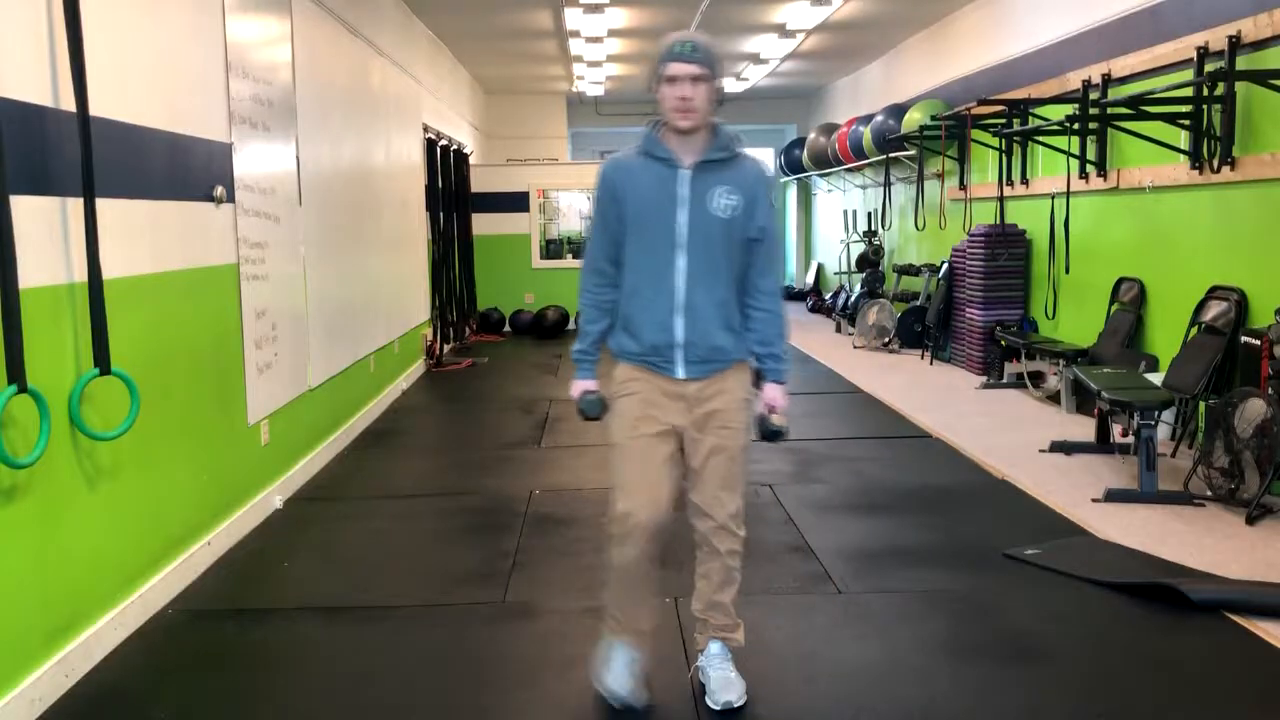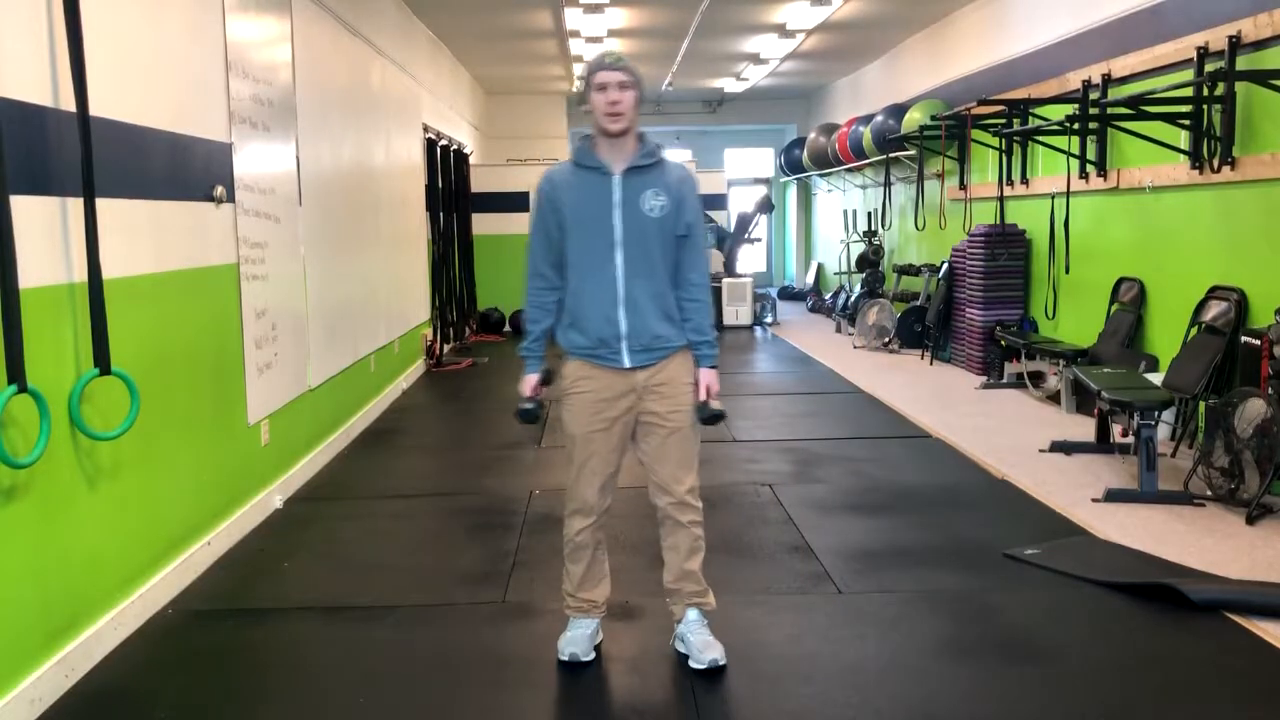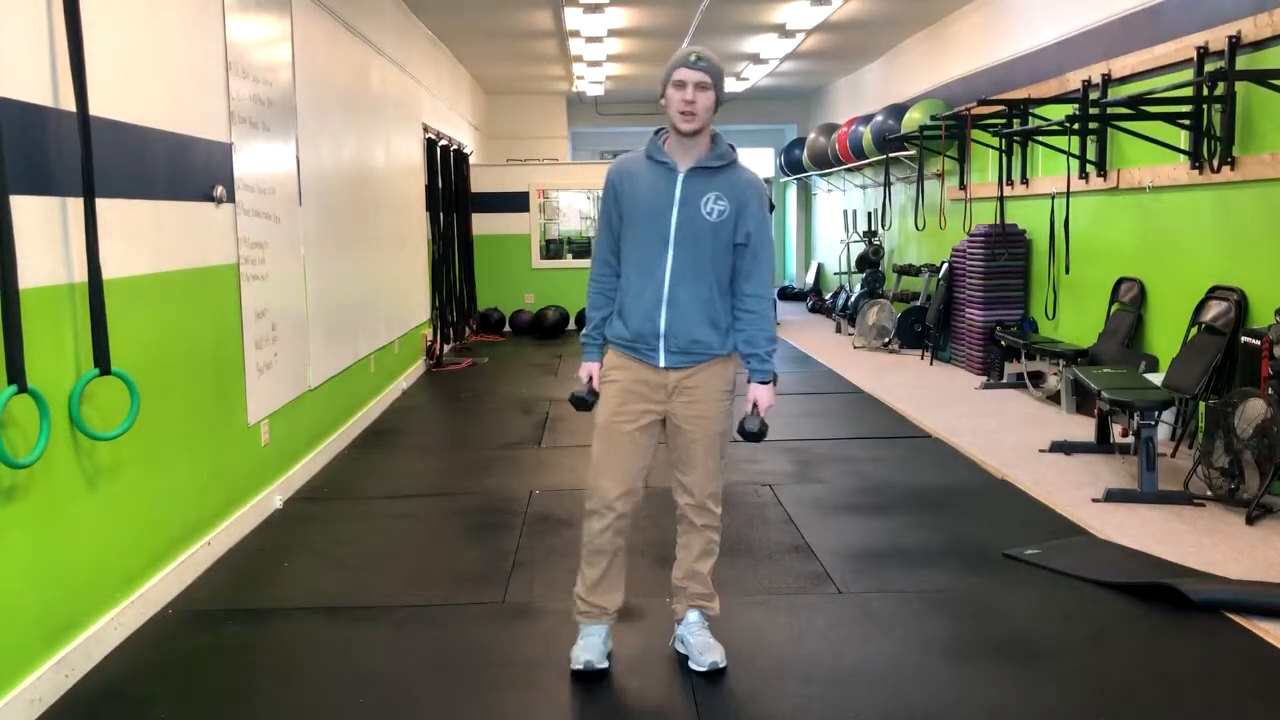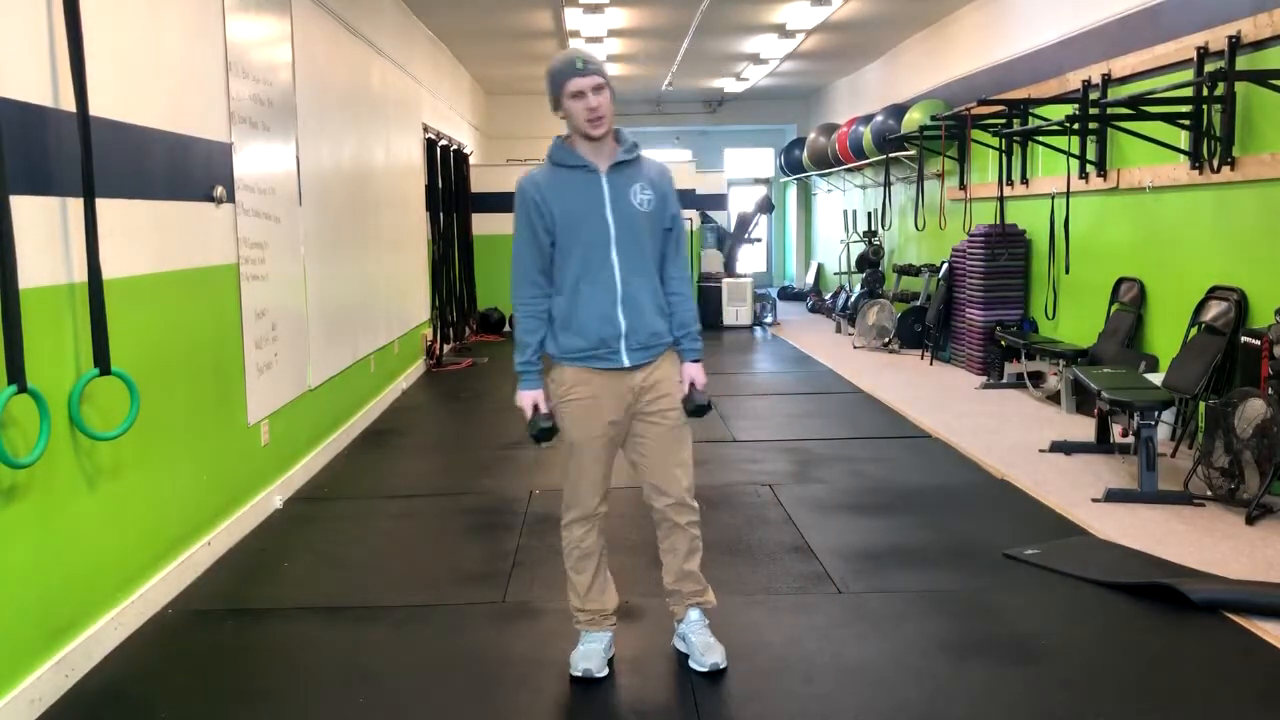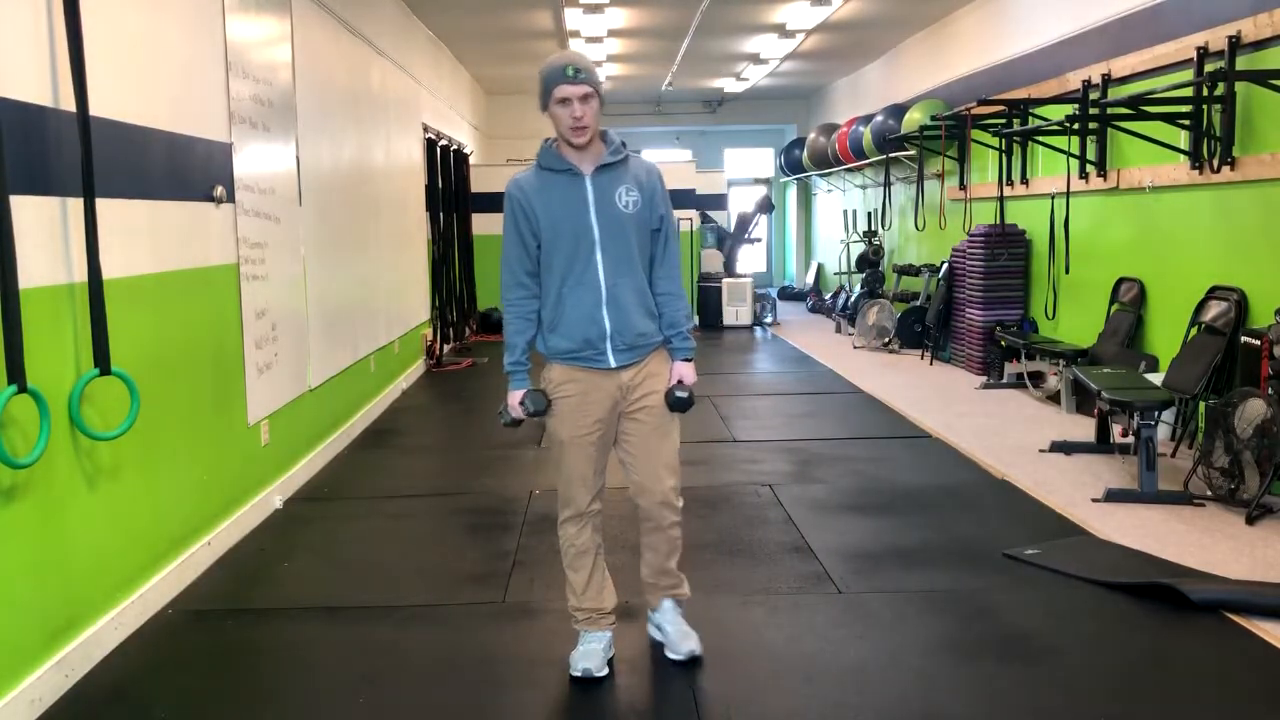
dt=1s
person 1, frame 1
left shoulder: (748, 178)
right shoulder: (621, 175)
left elbow: (764, 286)
right elbow: (600, 278)
left wrist: (773, 373)
right wrist: (585, 364)
left hip: (723, 379)
right hip: (640, 376)
left knee: (721, 522)
right knee: (636, 517)
left ankle: (715, 646)
right ankle: (623, 638)
person 1, frame 2
left shoulder: (676, 182)
right shoulder: (558, 185)
left elbow: (694, 278)
right elbow: (544, 280)
left wrist: (707, 358)
right wrist: (532, 361)
left hip: (669, 365)
right hip: (590, 370)
left knee: (679, 499)
right knee: (585, 502)
left ankle: (691, 616)
right ankle: (584, 615)
person 1, frame 3
left shoulder: (742, 186)
right shoulder: (625, 175)
left elbow: (755, 286)
right elbow: (605, 270)
left wrist: (762, 371)
right wrist: (591, 349)
left hip: (705, 369)
right hip: (627, 363)
left knee: (700, 504)
right knee: (607, 500)
left ankle: (693, 618)
right ankle: (594, 622)
person 1, frame 4
left shoulder: (655, 177)
right shoulder: (539, 187)
left elbow: (676, 273)
right elbow: (530, 289)
left wrist: (691, 352)
right wrist: (528, 375)
left hip: (657, 367)
right hip: (581, 374)
left knee: (676, 500)
right knee: (583, 509)
left ankle: (690, 617)
right ankle: (594, 627)
person 1, frame 5
left shoulder: (644, 177)
right shoulder: (526, 191)
left elbow: (667, 273)
right elbow: (520, 290)
left wrist: (682, 350)
right wrist: (517, 375)
left hip: (648, 365)
right hip: (571, 374)
left knee: (661, 497)
right knee: (579, 508)
left ankle: (665, 606)
right ankle: (594, 628)
